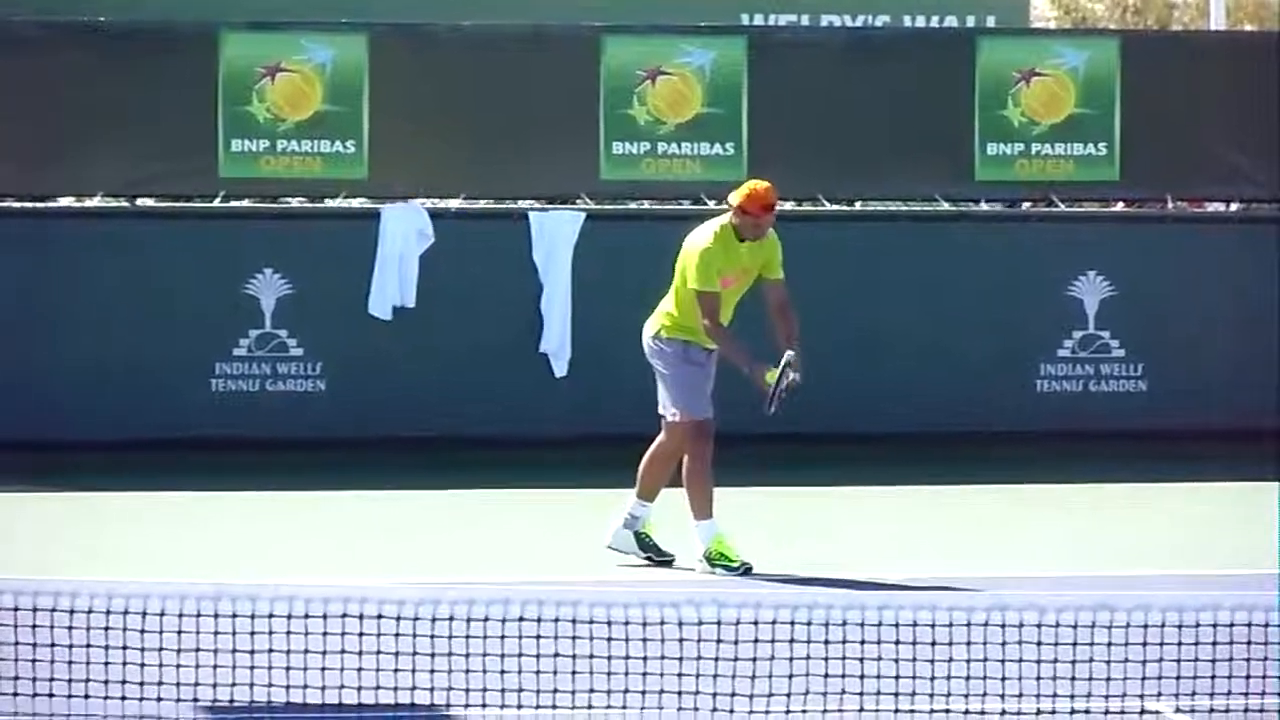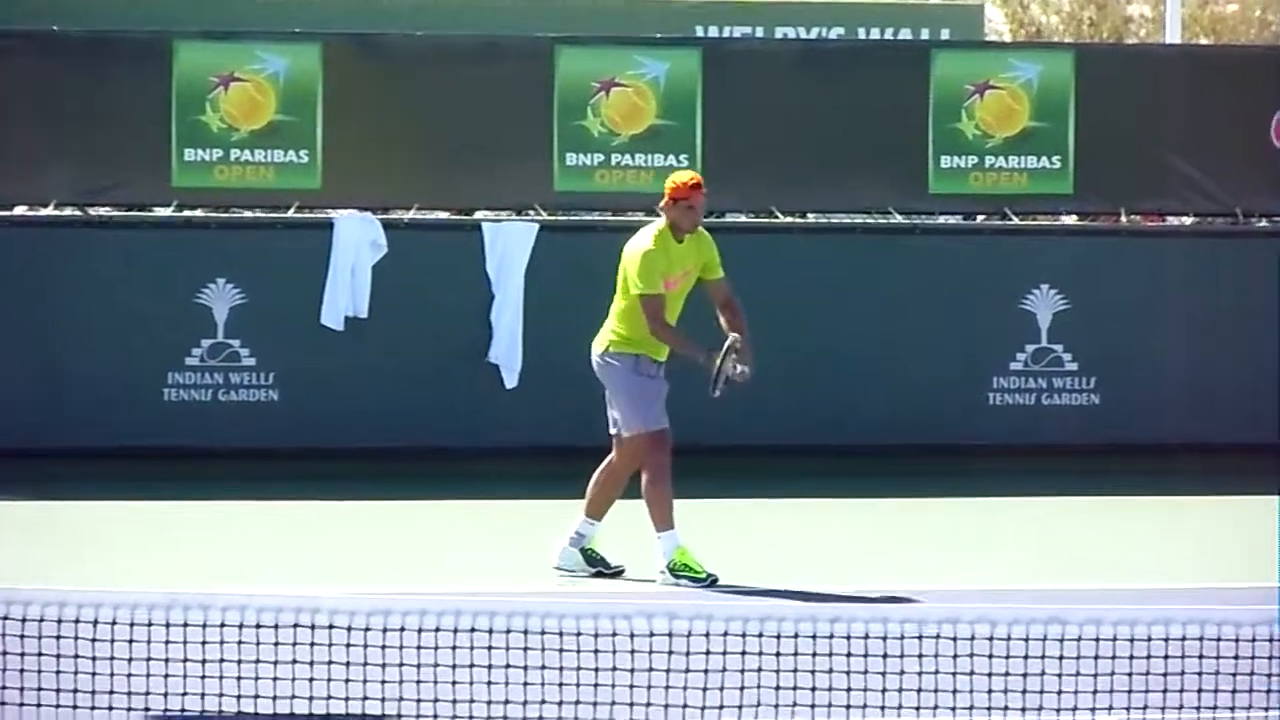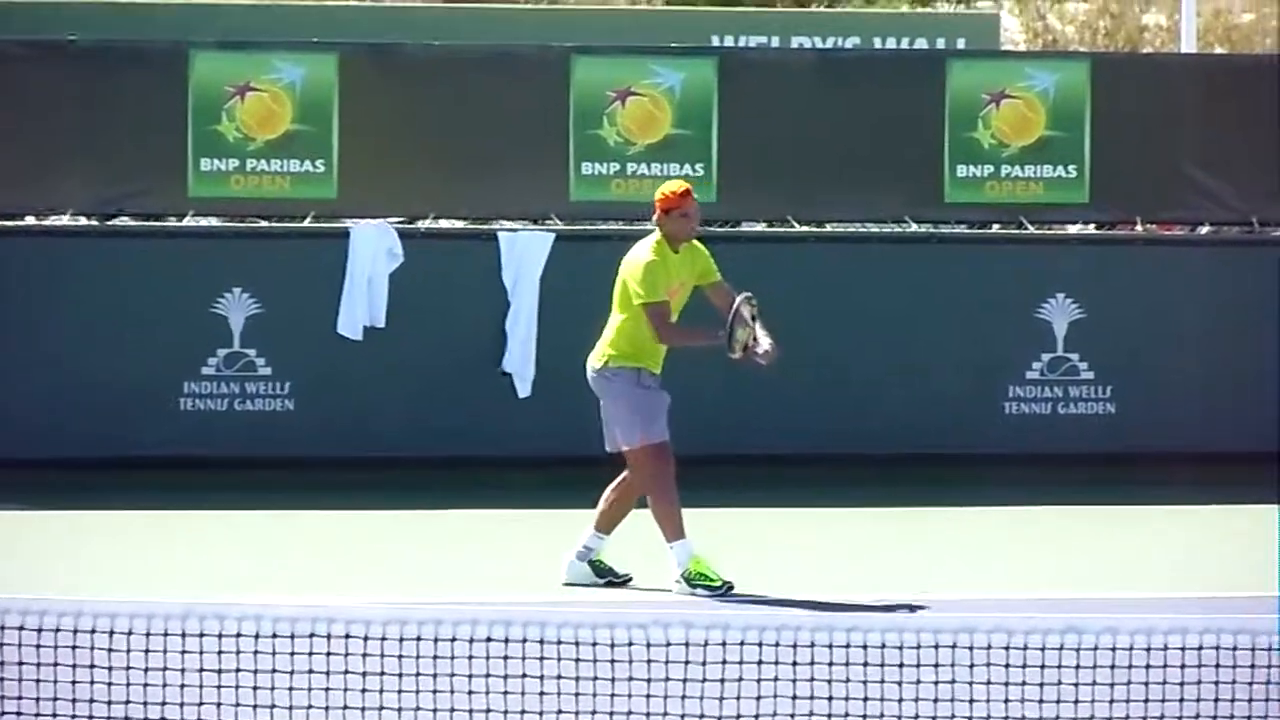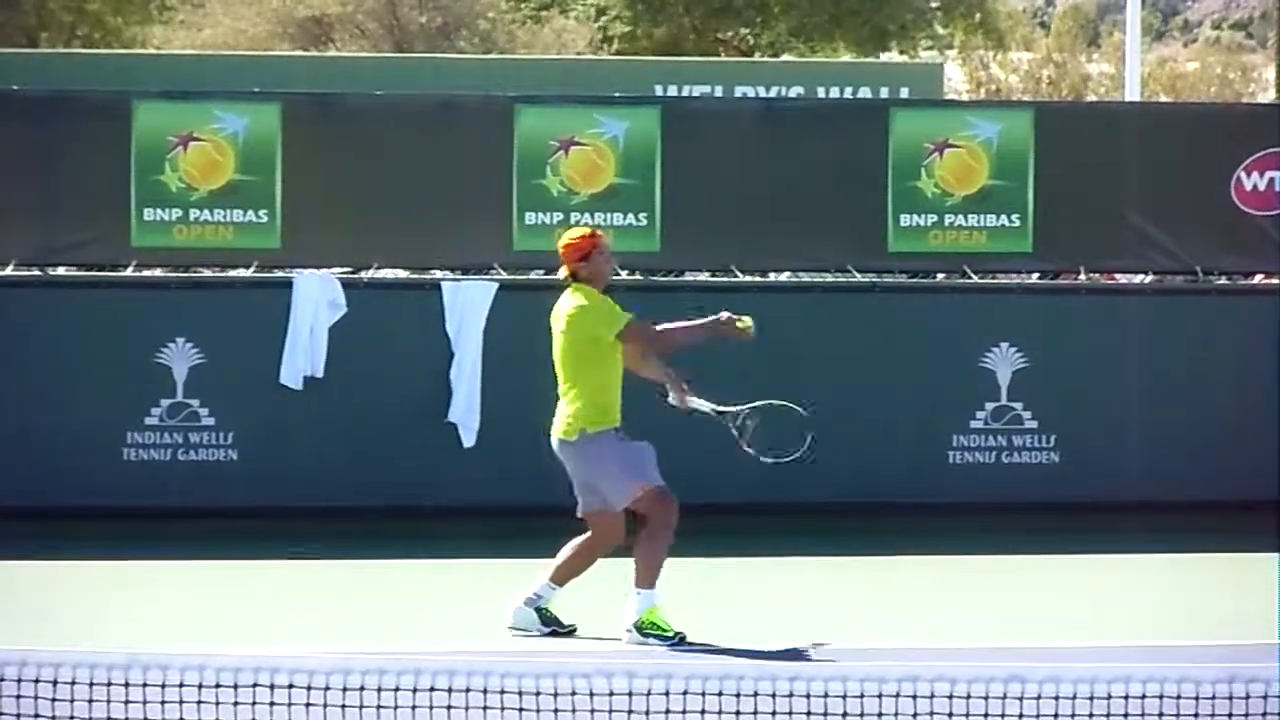
dt=1s
person 1, frame 1
left shoulder: (767, 241)
right shoulder: (705, 246)
left elbow: (780, 304)
right elbow: (710, 321)
left wrist: (791, 355)
right wrist: (751, 367)
left hip: (701, 344)
right hip: (674, 339)
left knee: (674, 438)
right knee: (698, 437)
left ankle: (630, 527)
right ankle: (711, 546)
person 1, frame 2
left shoulder: (701, 242)
right shoulder: (646, 251)
left elbow: (725, 301)
right elbow: (656, 325)
left wrist: (740, 346)
right wrist: (704, 356)
left hip: (645, 358)
right hip: (624, 354)
left knee: (626, 455)
right knee: (657, 449)
left ankle: (576, 545)
right ankle: (672, 556)
person 1, frame 3
left shoulder: (694, 253)
right shoulder: (646, 262)
left elbow: (730, 302)
right elbow: (664, 332)
left wrist: (760, 336)
right wrist: (722, 338)
left hip: (639, 370)
right hip: (620, 368)
left knee: (640, 471)
right knee: (659, 462)
left ankle: (584, 558)
right ankle: (687, 566)
person 1, frame 4
left shoulder: (571, 307)
right shoulder: (589, 305)
left elbow: (626, 355)
right elbow: (650, 339)
left wrist: (667, 378)
right wrist: (714, 326)
left hip: (575, 436)
right hip: (588, 436)
left knee: (605, 532)
right knee: (661, 510)
left ankle: (532, 605)
right ankle: (641, 616)
